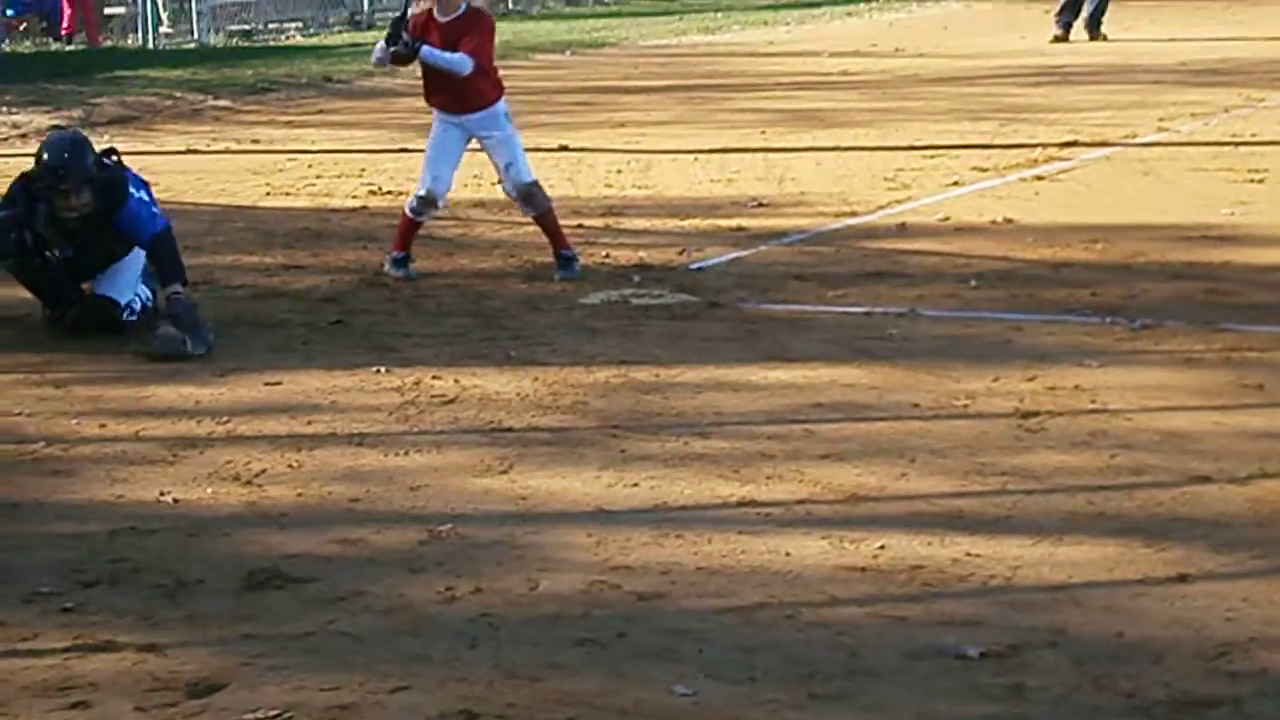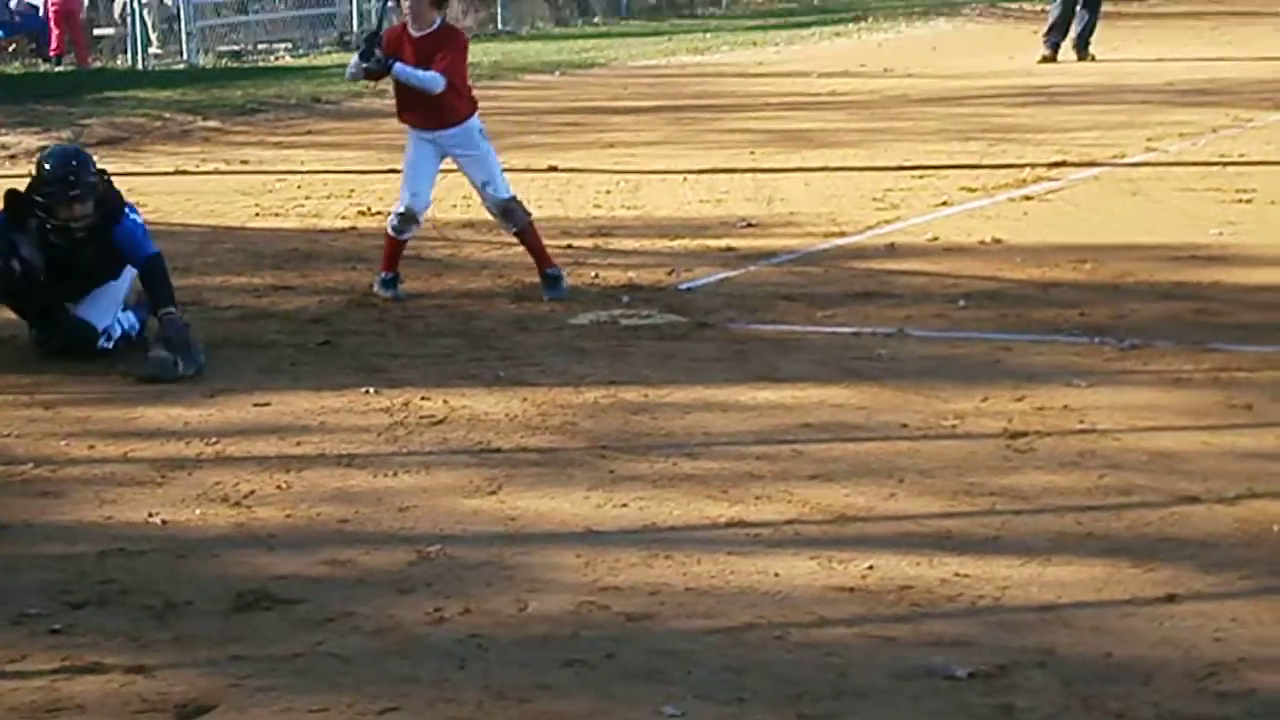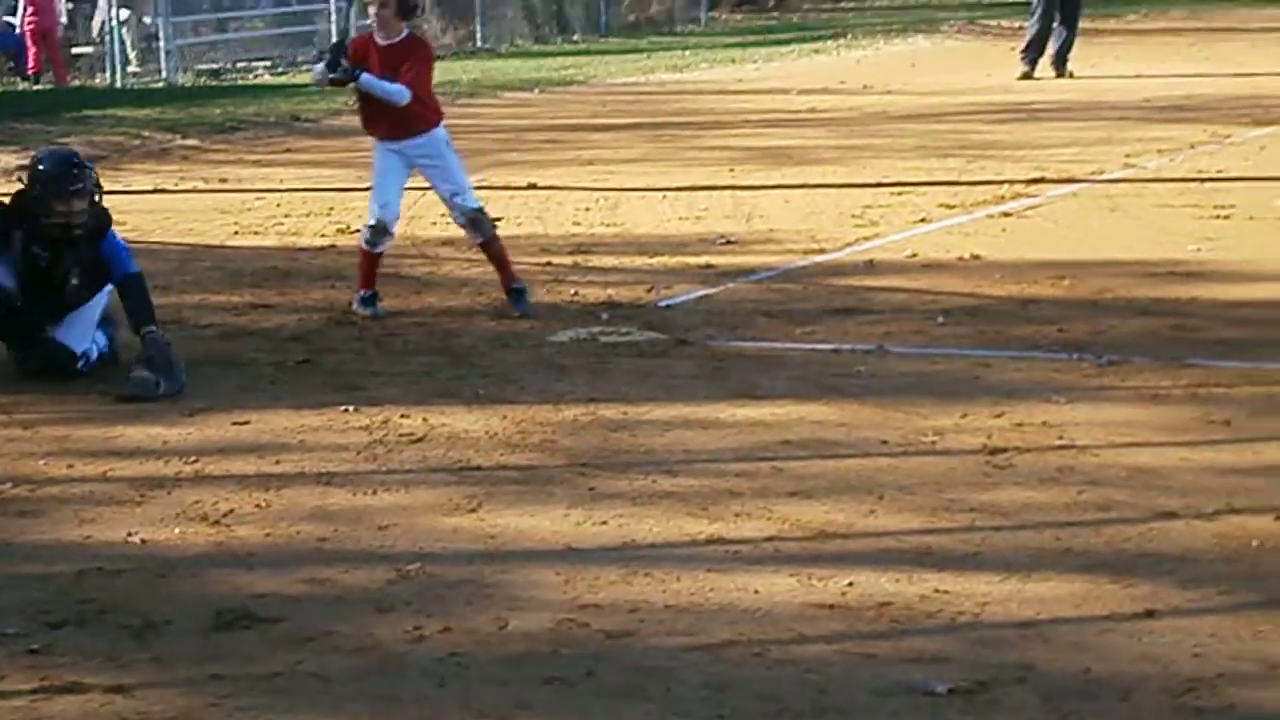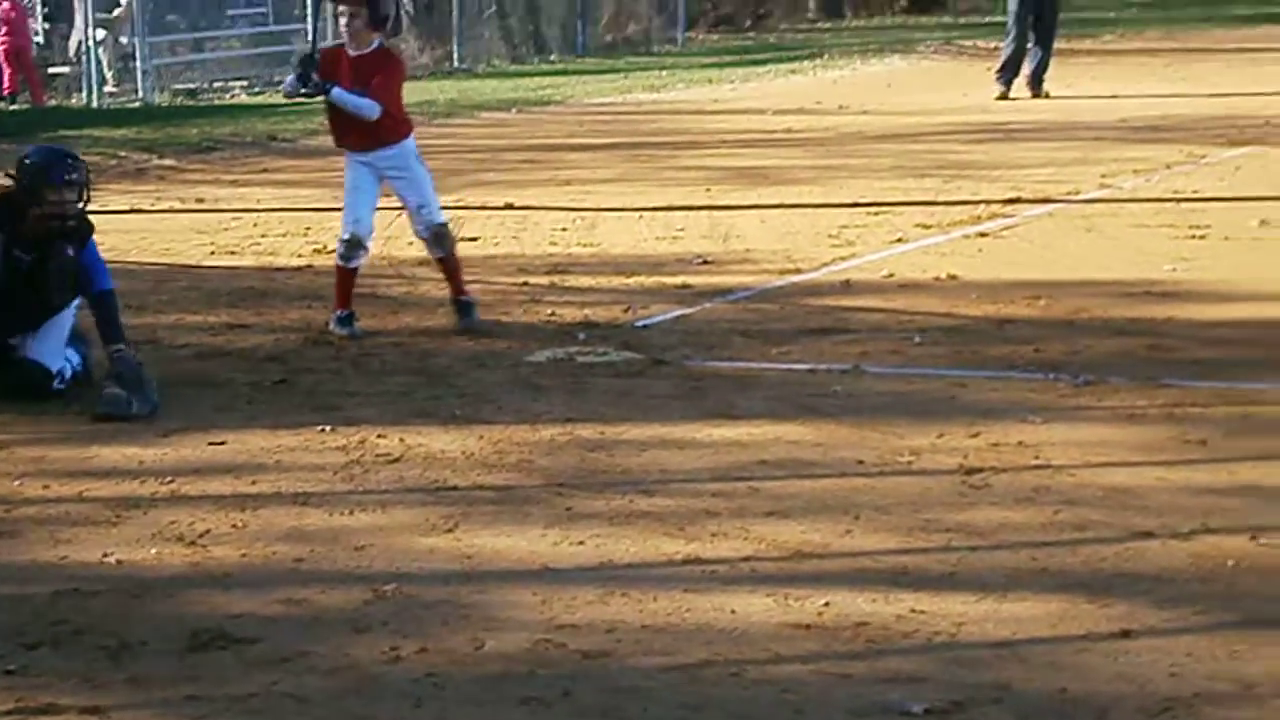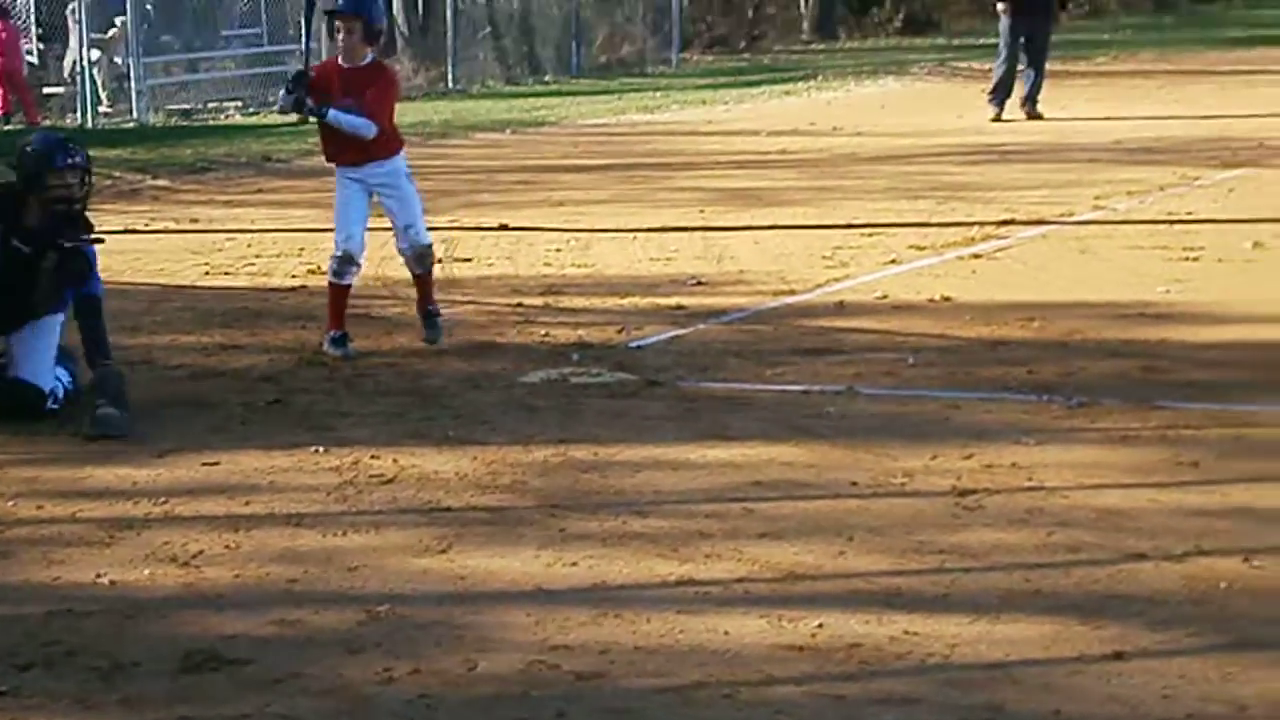
dt=0.1s
person 1, frame 1
right shoulder: (421, 23)
left elbow: (462, 66)
right elbow: (380, 60)
left wrist: (418, 51)
right wrist: (391, 41)
left hip: (489, 114)
right hip: (448, 119)
left knee: (522, 184)
right knee: (430, 190)
left ankle: (563, 252)
right ankle: (399, 256)
person 1, frame 2
left shoulder: (453, 38)
right shoulder: (395, 36)
left elbow: (436, 83)
right elbow: (353, 75)
left wrist: (391, 66)
right wrist: (365, 56)
left hip: (463, 130)
right hip: (422, 136)
left knee: (501, 199)
right knee: (409, 206)
left ankle: (549, 270)
right ankle: (387, 275)
person 1, frame 3
left shoulder: (419, 50)
right shoulder: (359, 46)
left elbow: (403, 96)
right elbow: (320, 80)
left wrist: (358, 77)
right wrist: (331, 65)
left hip: (429, 140)
right hip: (388, 146)
left knee: (468, 210)
right knee: (381, 219)
left ankle: (511, 285)
right ankle: (366, 294)
person 1, frame 4
left shoulder: (389, 61)
right shoulder: (330, 57)
left elbow: (372, 109)
right elbow: (289, 91)
left wrist: (328, 90)
right wrist: (301, 78)
left hip: (398, 151)
right hip: (358, 158)
left knee: (432, 224)
right knee: (354, 232)
left ankle: (460, 297)
right ankle: (342, 312)
person 1, frame 5
left shoulder: (382, 77)
right shoulder: (324, 74)
left elbow: (369, 127)
right elbow: (285, 106)
left wrist: (322, 111)
right wrist: (294, 89)
left hip: (388, 168)
right hip: (349, 174)
left knee: (415, 241)
right knee: (347, 250)
left ankle: (427, 308)
right ankle: (335, 333)
person 2, frame 1
left shoulder: (117, 190)
right shoulder: (33, 192)
left elbow: (158, 238)
left wrist: (176, 296)
left hip: (121, 248)
right hip: (64, 252)
left knee: (102, 314)
left ankle: (143, 292)
right ankle: (63, 304)
person 2, frame 2
left shoulder: (112, 212)
right shoulder: (23, 210)
left elbow: (150, 261)
left wrist: (170, 317)
left hip: (107, 275)
right hip: (55, 272)
left knee: (85, 339)
left ankle: (132, 317)
right ankle: (50, 326)
person 2, frame 3
left shoulder: (94, 228)
left elbow: (129, 281)
left wrist: (152, 336)
left hip: (80, 297)
right hip: (30, 294)
left knee: (61, 362)
left ankle: (96, 337)
right ankle: (28, 344)
person 2, frame 4
left shoulder: (75, 236)
left elbow: (102, 295)
left wrist: (120, 355)
left hip: (51, 311)
left knee: (36, 380)
left ankle: (72, 354)
person 2, frame 5
left shoulder: (73, 235)
left elbow: (89, 304)
left wrist: (103, 368)
left hip: (38, 318)
left knee: (29, 401)
left ankle: (63, 372)
